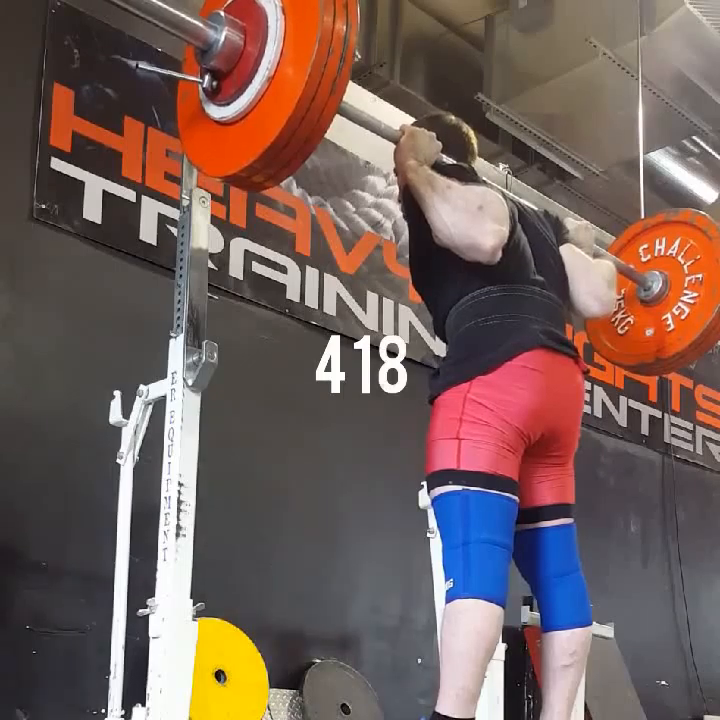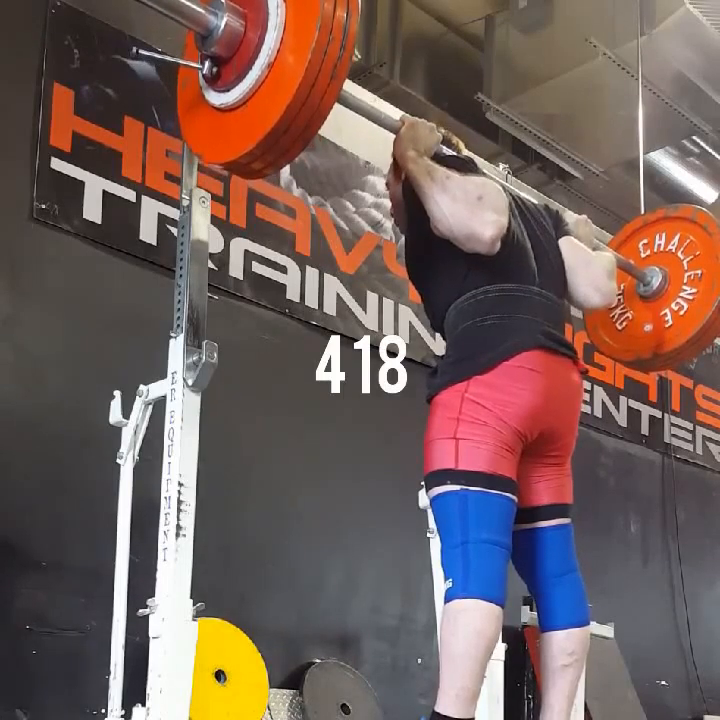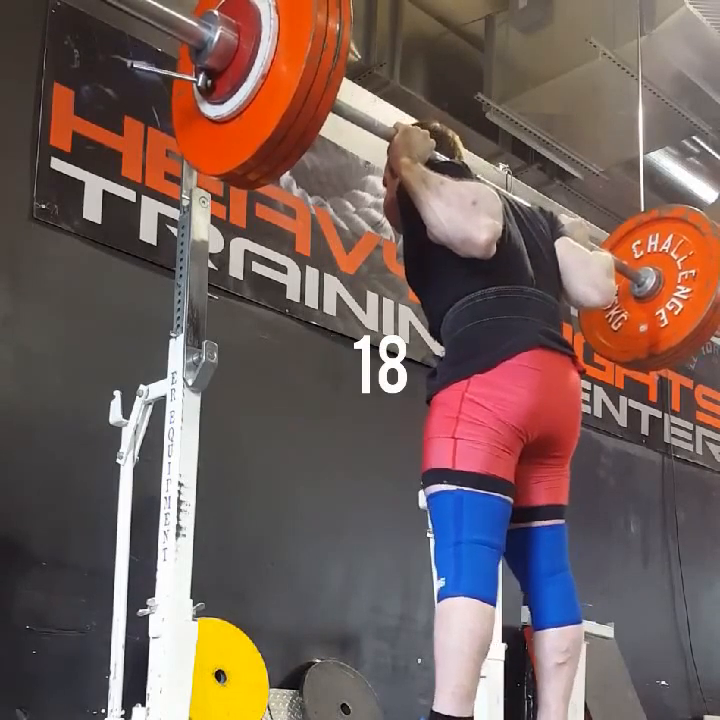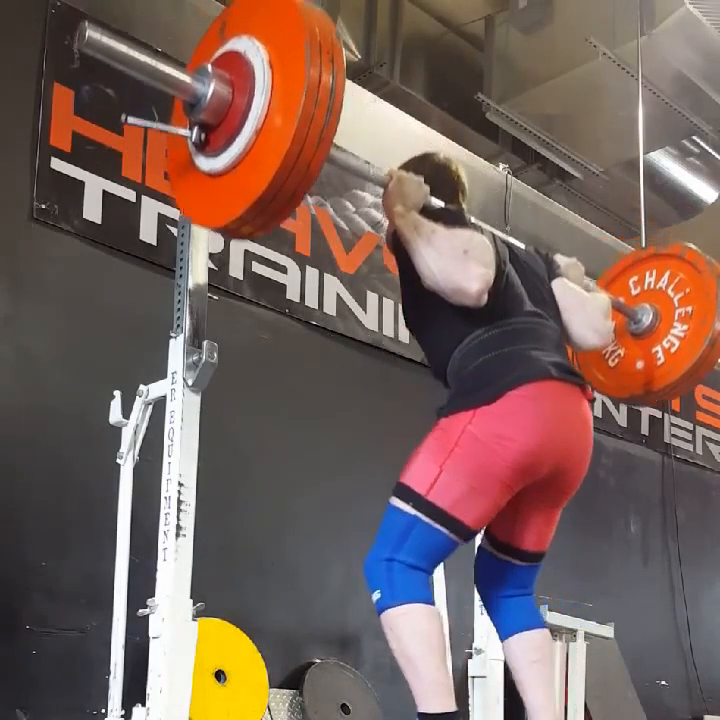
dt=0.7s
person 1, frame 1
left shoulder: (442, 184)
right shoulder: (534, 215)
left elbow: (482, 238)
right elbow: (597, 298)
left wrist: (413, 167)
right wrist: (585, 248)
left hip: (494, 376)
right hip: (558, 382)
left knee: (474, 558)
right knee: (555, 571)
person 1, frame 2
left shoulder: (443, 174)
right shoulder: (534, 210)
left elbow: (482, 228)
right elbow: (598, 289)
left wrist: (414, 157)
right wrist: (584, 241)
left hip: (491, 374)
right hip: (556, 381)
left knee: (472, 556)
right knee: (553, 568)
person 1, frame 3
left shoulder: (439, 179)
right shoulder: (527, 212)
left elbow: (477, 232)
right elbow: (597, 287)
left wrist: (410, 165)
right wrist: (574, 240)
left hip: (490, 377)
right hip: (555, 383)
left knee: (464, 556)
right knee: (545, 569)
person 1, frame 4
left shoulder: (432, 228)
right shoulder: (522, 253)
left elbow: (469, 281)
right elbow: (596, 330)
left wrist: (404, 214)
right wrist: (572, 282)
left hip: (508, 408)
right hip: (570, 422)
left knee: (394, 565)
right knee: (504, 582)
